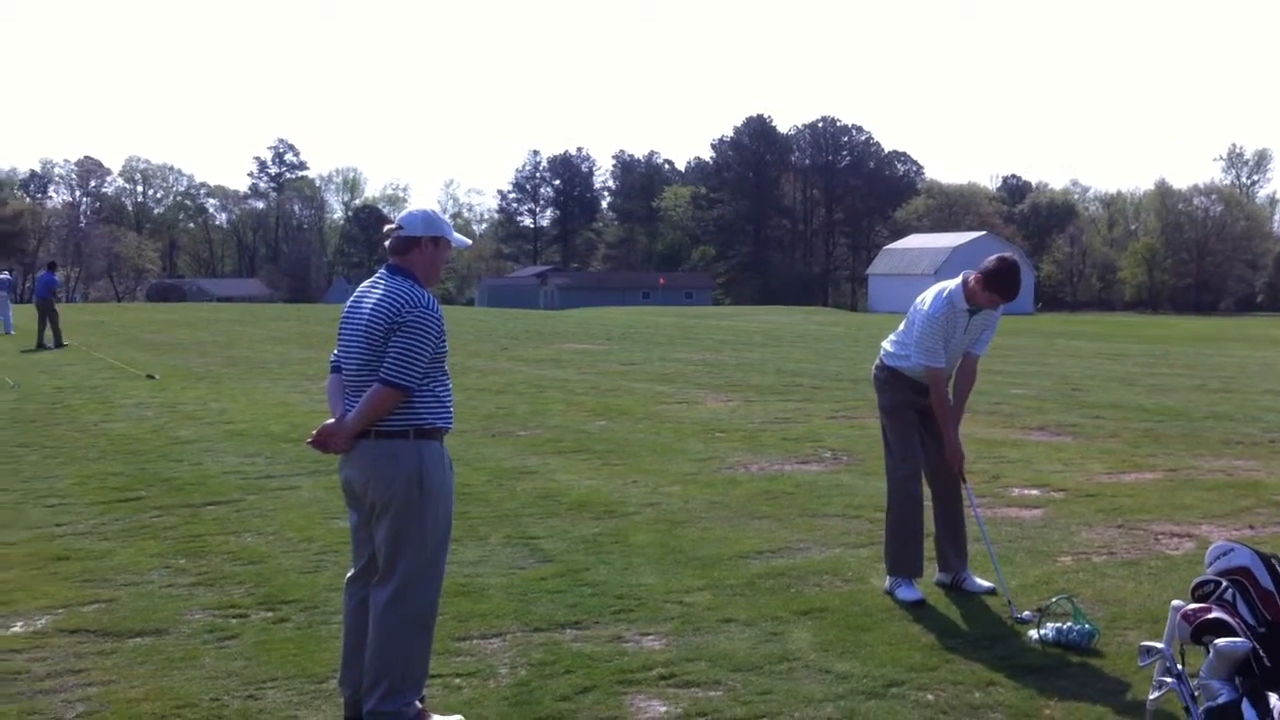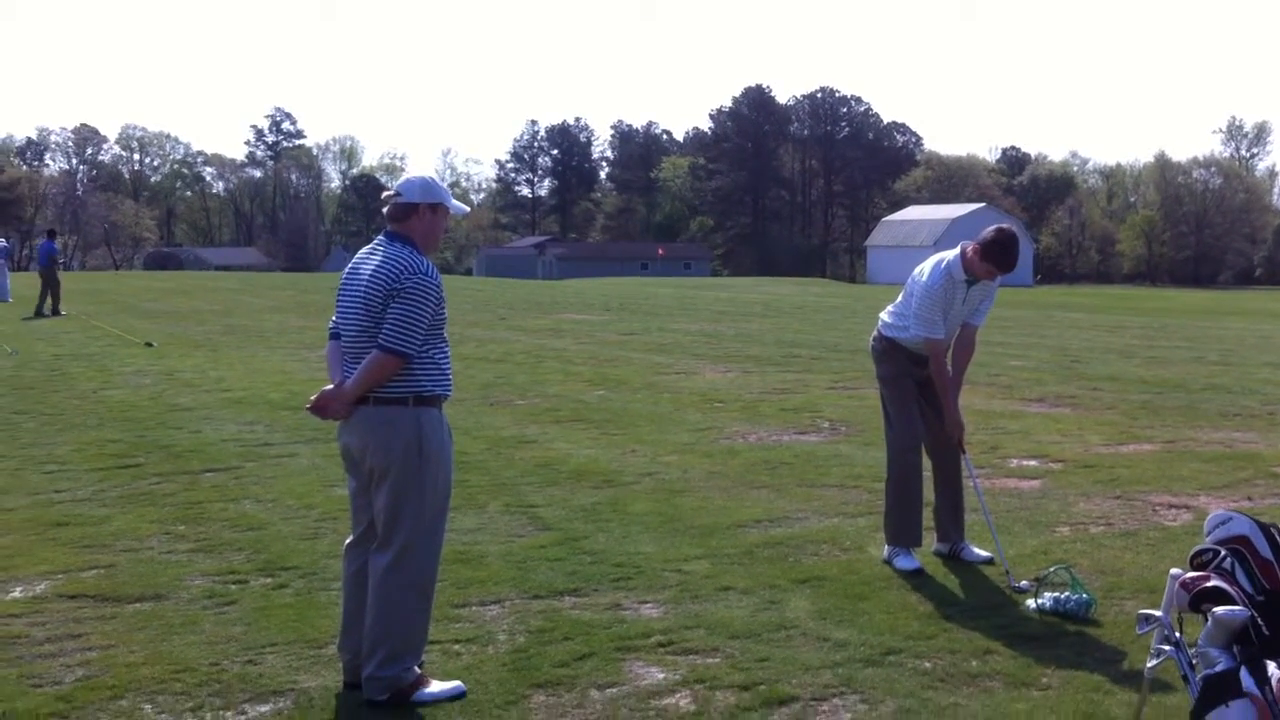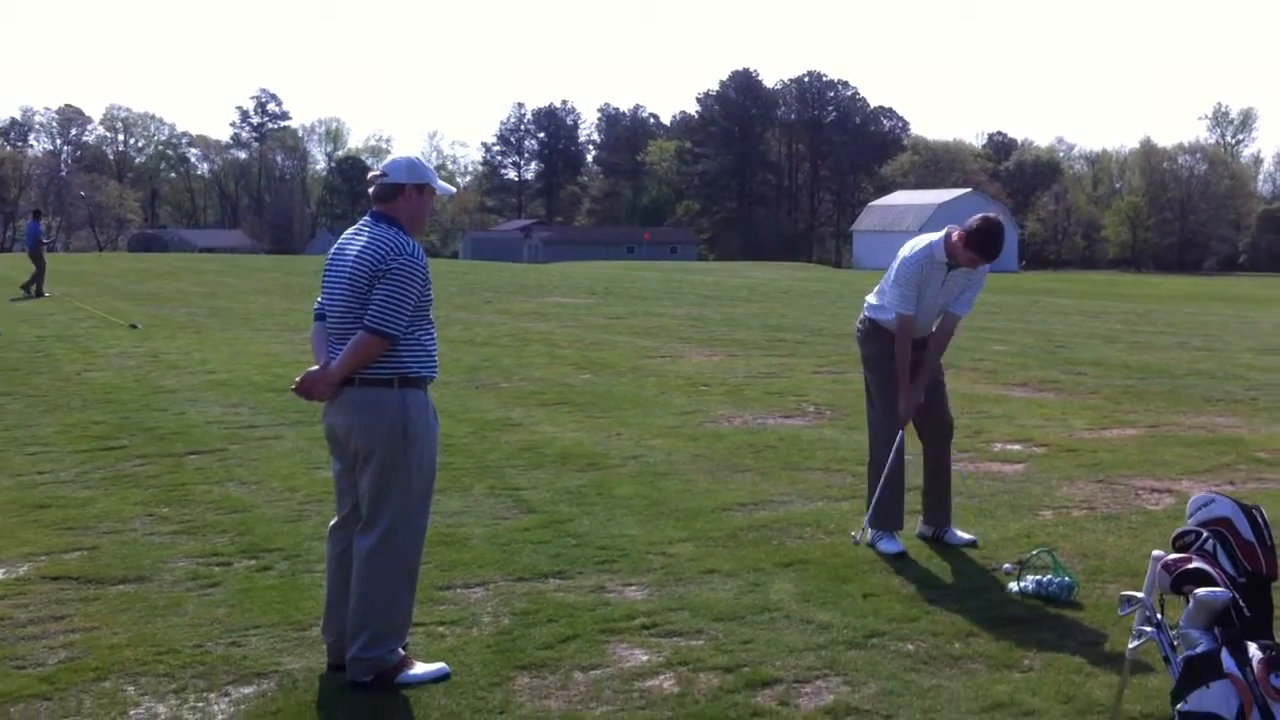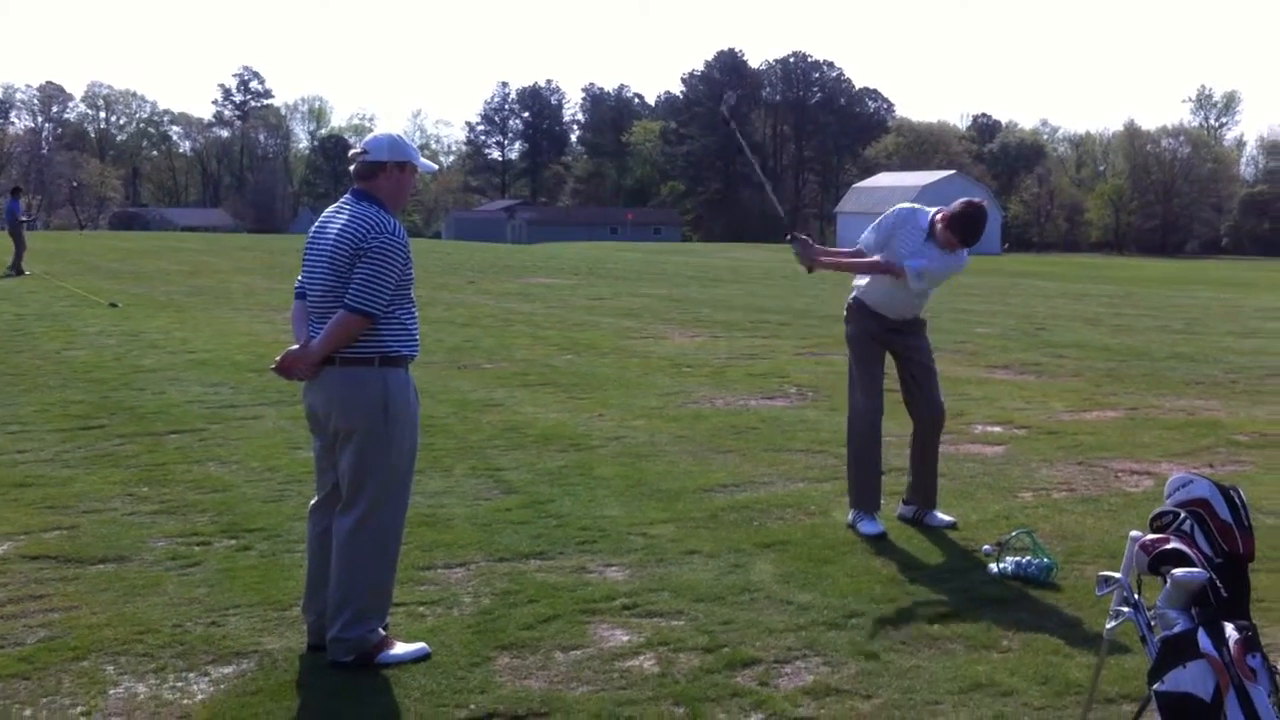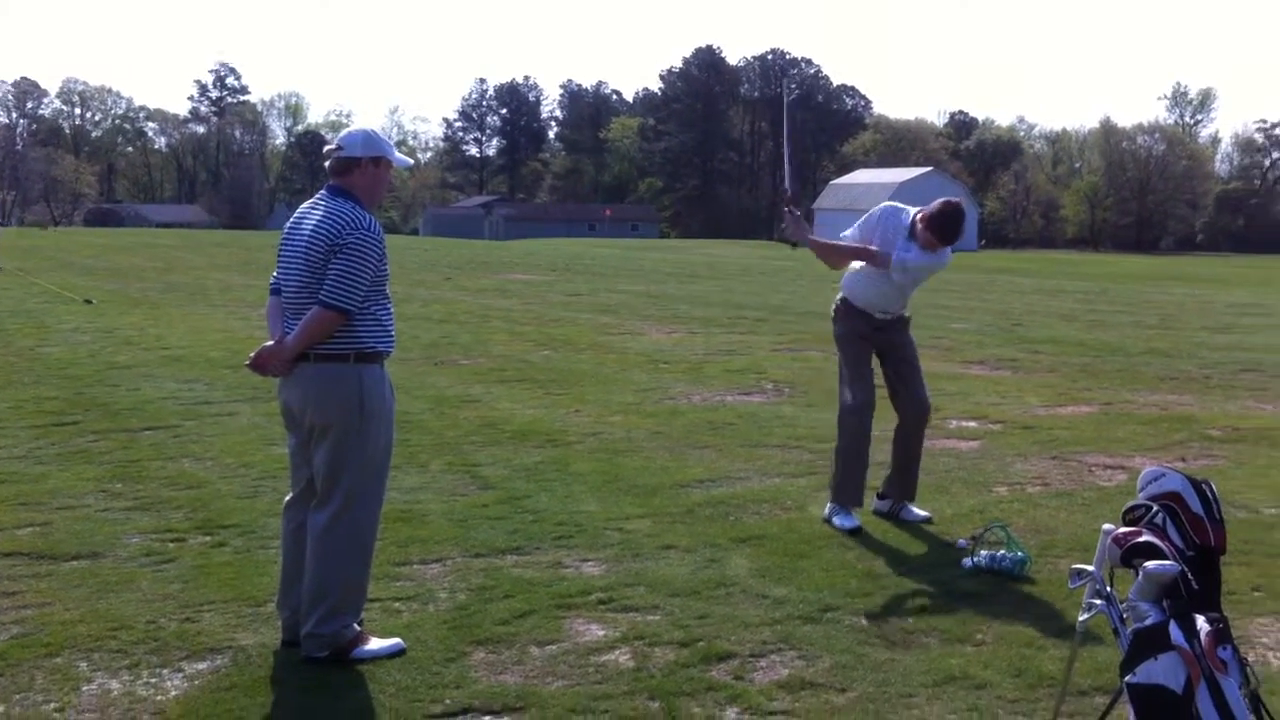
dt=0.3s
person 1, frame 1
left shoulder: (362, 295)
right shoulder: (419, 305)
left elbow: (339, 370)
right elbow: (393, 386)
left wrist: (340, 424)
right wrist: (347, 430)
left hip: (363, 456)
right hip: (409, 456)
left knee: (367, 577)
right knee: (407, 585)
person 1, frame 2
left shoulder: (360, 262)
right shoulder: (418, 272)
left elbow: (338, 337)
right elbow: (392, 354)
left wrist: (340, 392)
right wrist: (344, 396)
left hip: (361, 422)
right hip: (407, 424)
left knee: (367, 544)
right knee: (405, 553)
left ankle: (359, 662)
right ankle: (391, 677)
person 1, frame 3
left shoulder: (346, 242)
right shoulder: (404, 253)
left elbow: (323, 317)
right elbow: (377, 334)
left wrist: (325, 372)
right wrist: (329, 377)
left hip: (347, 404)
right hip: (392, 406)
left knee: (351, 525)
right knee: (391, 533)
left ankle: (343, 644)
right ankle: (375, 658)
person 1, frame 4
left shoulder: (326, 221)
right shoulder: (385, 232)
left elbow: (303, 297)
right elbow: (357, 314)
left wrist: (305, 352)
right wrist: (309, 357)
left hip: (326, 383)
right hip: (373, 384)
left knee: (331, 505)
right knee: (371, 512)
left ankle: (324, 624)
right ankle: (355, 638)
person 1, frame 5
left shoulder: (302, 216)
right shoulder: (361, 227)
left elbow: (278, 293)
right elbow: (333, 310)
left wrist: (281, 349)
right wrist: (283, 352)
left hip: (301, 379)
right hip: (349, 380)
left knee: (307, 501)
right knee: (346, 508)
left ankle: (298, 620)
right ankle: (330, 633)
person 2, frame 1
left shoulder: (990, 310)
right shoulder: (935, 308)
left elbow: (967, 368)
right elbow: (937, 382)
left wrist: (953, 430)
right wrist: (950, 440)
left hip: (932, 384)
right hip: (897, 380)
left knee: (947, 474)
right knee: (906, 475)
left ankle: (952, 568)
right ankle: (900, 575)
person 2, frame 2
left shoulder: (988, 281)
right shoulder: (934, 279)
left elbow: (965, 340)
right elbow: (937, 354)
left wrist: (953, 400)
right wrist: (950, 411)
left hip: (930, 355)
right hip: (895, 352)
left knee: (947, 445)
right knee: (906, 445)
left ankle: (950, 538)
right ankle: (898, 544)
person 2, frame 3
left shoulder: (976, 270)
right shoulder: (917, 256)
left elbow: (945, 328)
right elbow: (903, 328)
left wrist: (920, 386)
right wrist: (903, 392)
left hip: (921, 338)
right hip: (881, 334)
left knee: (939, 427)
right knee: (887, 429)
left ankle: (936, 521)
right ankle: (881, 527)
person 2, frame 4
left shoulder: (955, 260)
right shoulder: (905, 215)
left elbow: (885, 268)
right elbow: (860, 253)
left wrist: (823, 262)
right wrist: (819, 253)
left hip: (908, 325)
right hip: (866, 316)
left knee: (931, 412)
right knee: (866, 412)
left ankle: (917, 503)
right ankle: (862, 508)
person 2, frame 5
left shoulder: (938, 257)
right shoulder: (888, 214)
left elbow: (867, 255)
right elbow: (836, 260)
left wrist: (807, 238)
right wrist: (808, 236)
left hip: (893, 323)
right hip: (853, 316)
left knee: (917, 409)
right knee: (857, 406)
left ankle: (893, 497)
right ankle: (841, 503)
